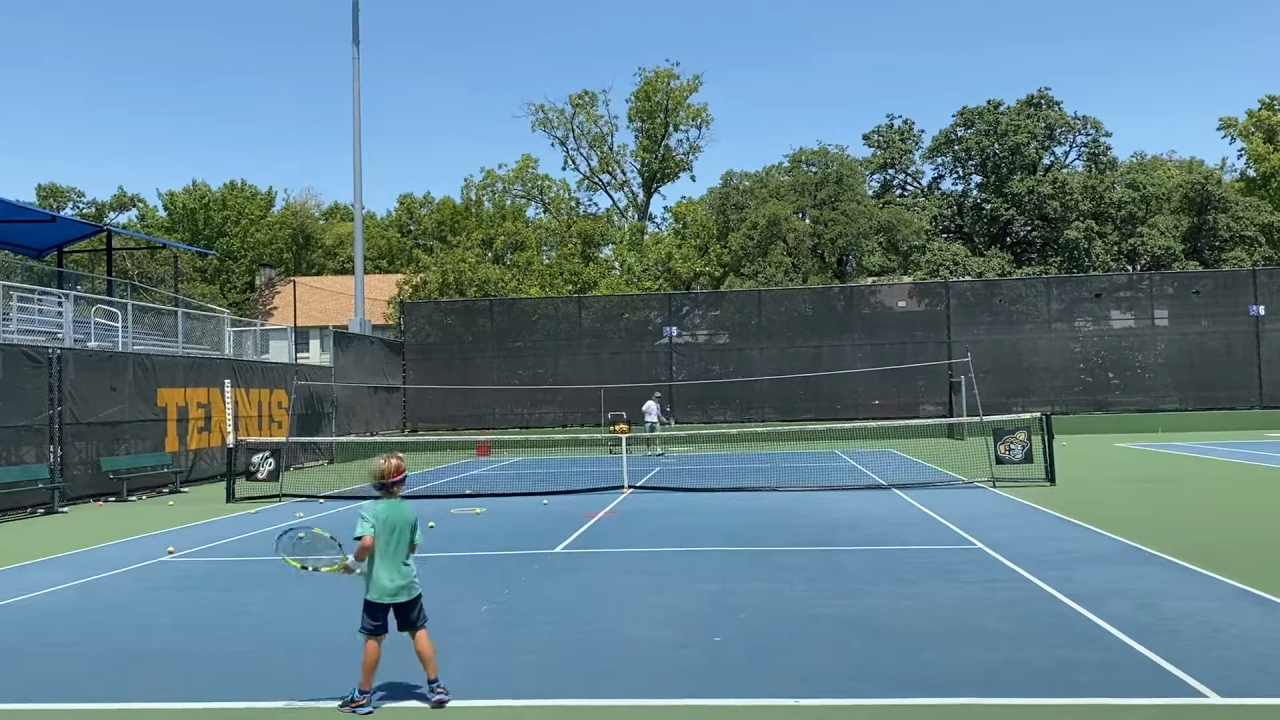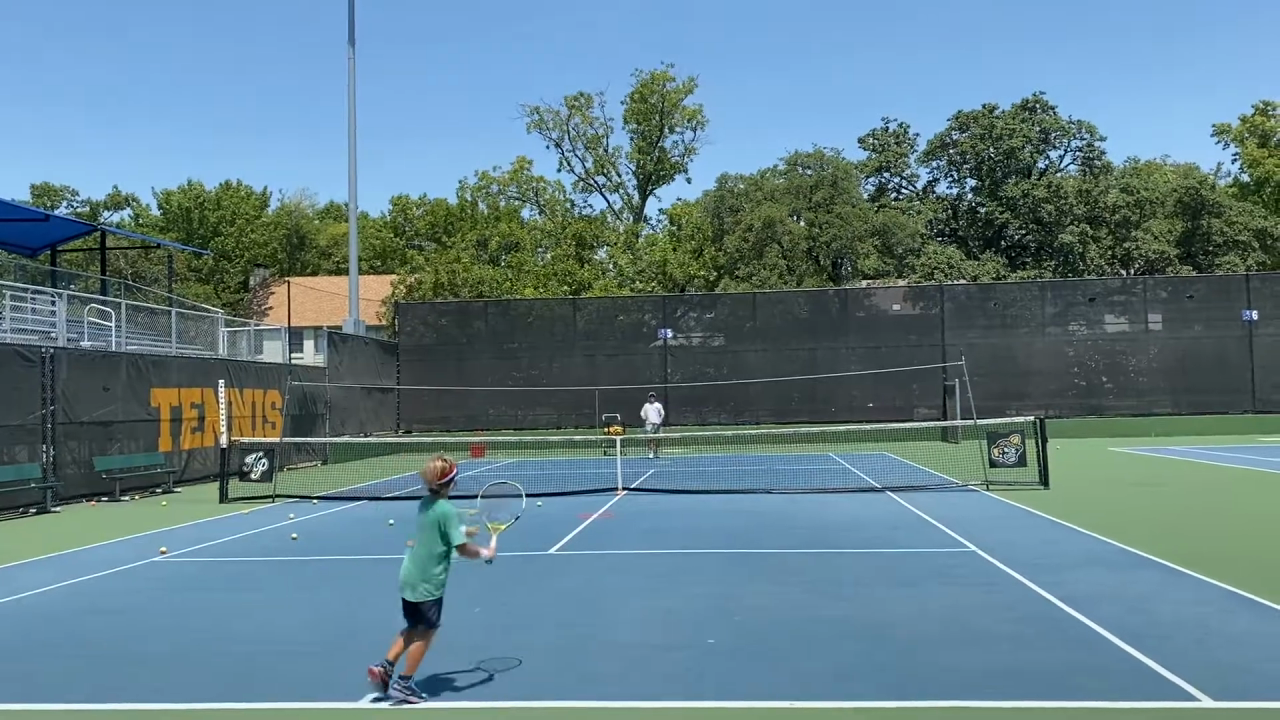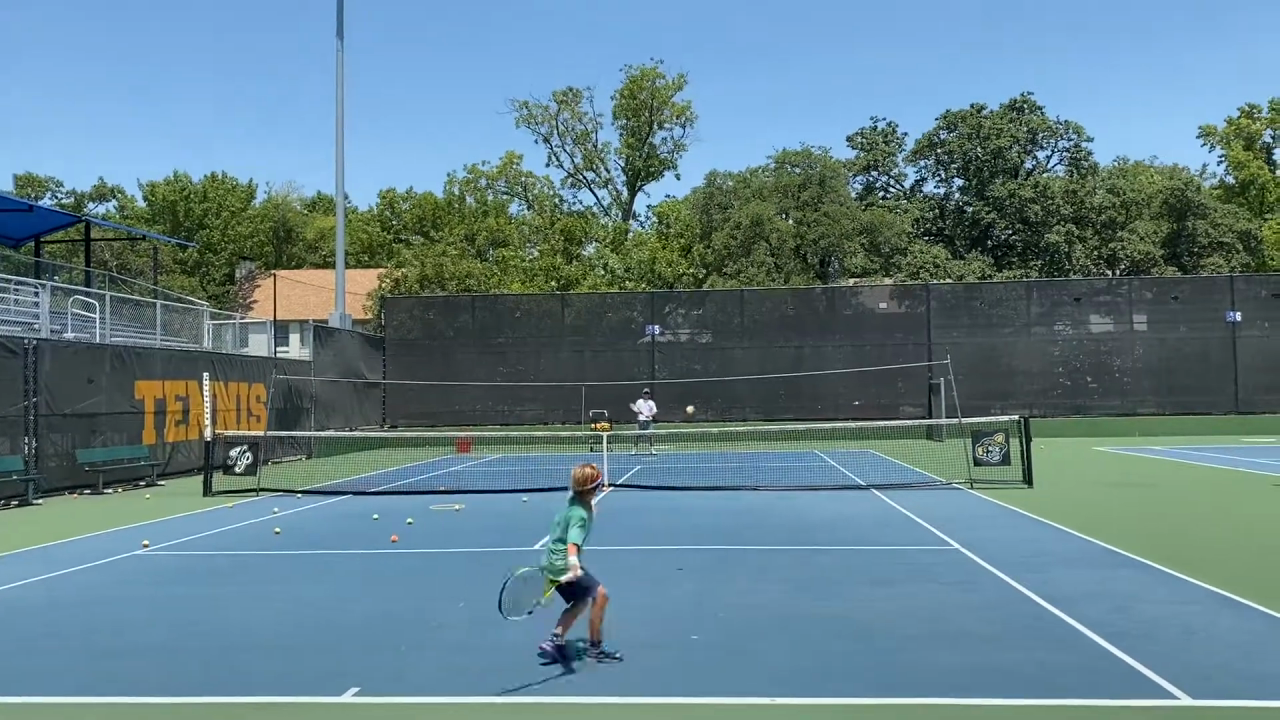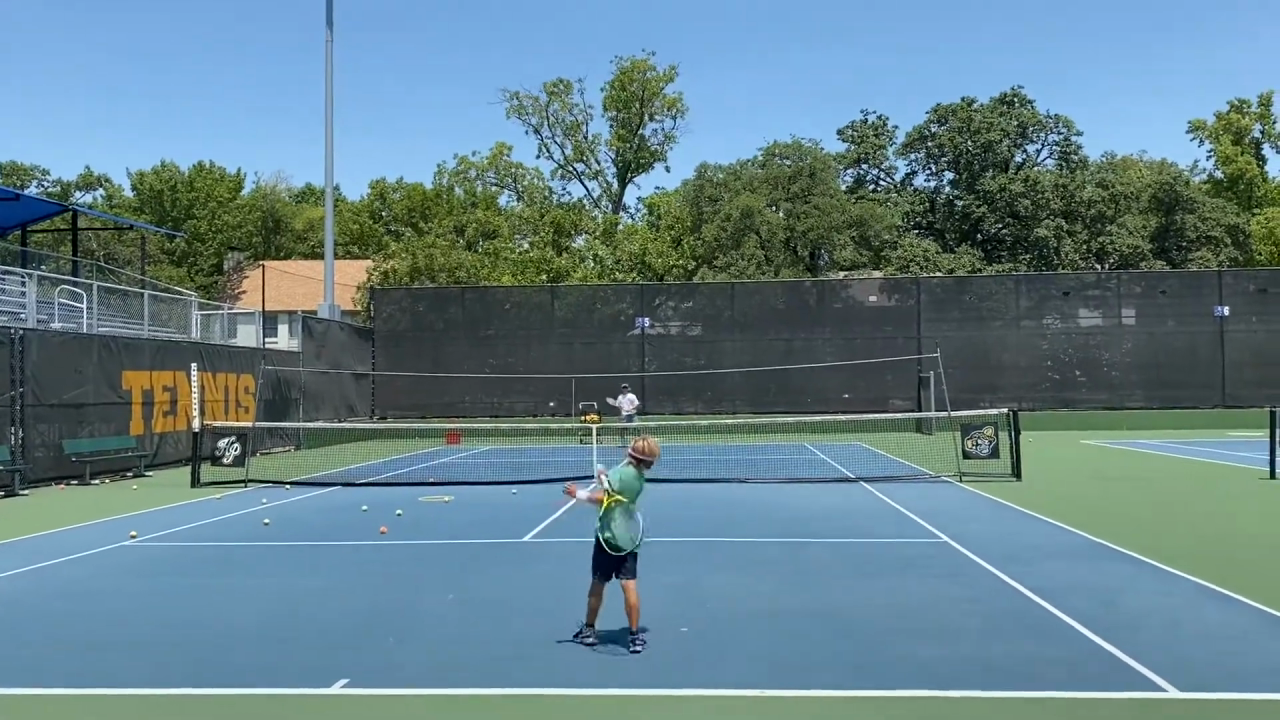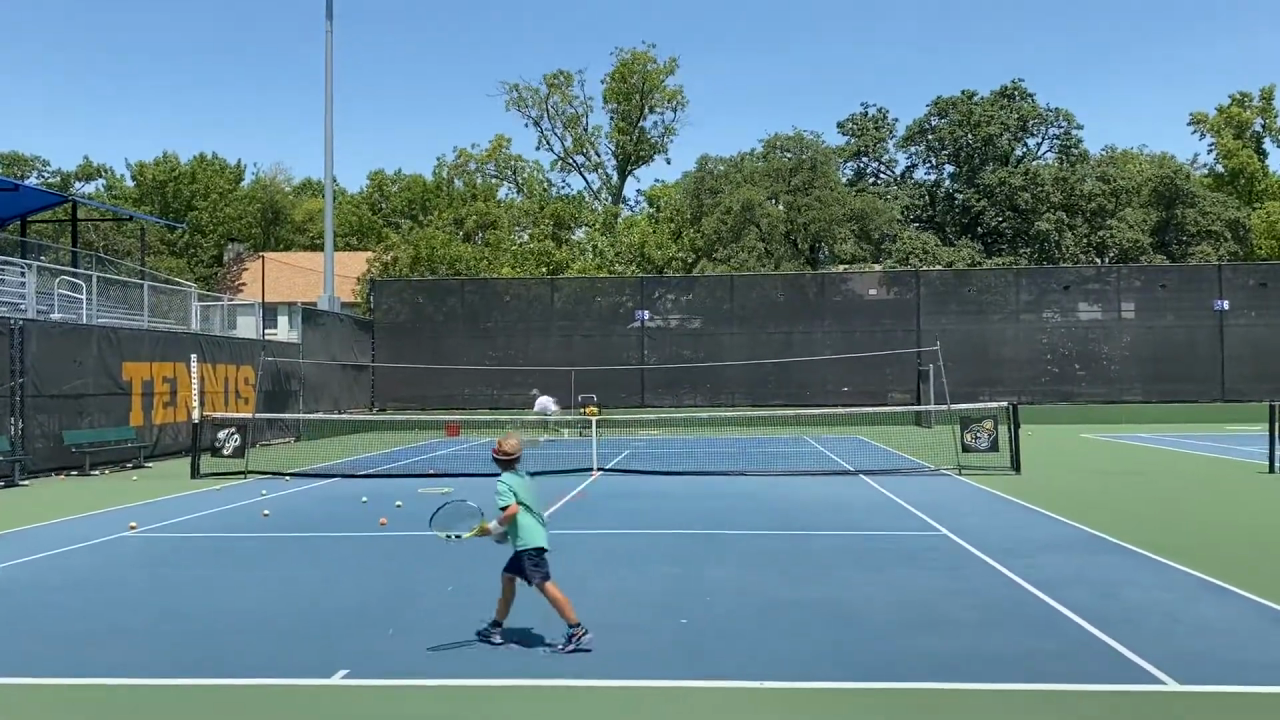
dt=1s
person 1, frame 1
left shoulder: (370, 510)
right shoulder: (410, 510)
left elbow: (366, 544)
right elbow: (412, 548)
left wrist: (352, 563)
left hip: (379, 586)
right hip: (407, 584)
left knee: (373, 639)
right knee: (419, 632)
left ankle: (363, 695)
right ankle: (435, 686)
person 1, frame 2
left shoulder: (424, 504)
right shoulder: (448, 511)
right elbow: (463, 549)
left wrist: (462, 530)
right wrist: (486, 551)
left hip: (409, 578)
right hip: (429, 583)
left knee: (414, 627)
right knee: (427, 631)
left ankle: (385, 667)
right ankle: (403, 684)
person 1, frame 3
left shoulder: (576, 498)
right shoulder: (580, 515)
right elbow: (572, 544)
right wrist: (573, 564)
left hip: (555, 562)
right hip: (562, 566)
left knee: (581, 600)
right knee: (600, 594)
left ankle: (555, 641)
right ankle: (595, 648)
person 1, frame 4
left shoulder: (619, 472)
right shoulder: (640, 480)
left elbow: (603, 498)
right elbow: (613, 492)
left wrist: (578, 494)
right wrist: (604, 478)
left knee: (598, 582)
right knee: (630, 585)
left ankle: (589, 630)
right ankle: (635, 636)
person 1, frame 5
left shoulder: (503, 481)
right shoulder: (523, 477)
left elbow: (511, 511)
left wrist: (492, 528)
right wrist: (504, 532)
left hip: (529, 542)
right hip: (532, 539)
left knee: (544, 585)
right knee: (507, 577)
left ankle: (577, 631)
right ankle: (495, 628)
